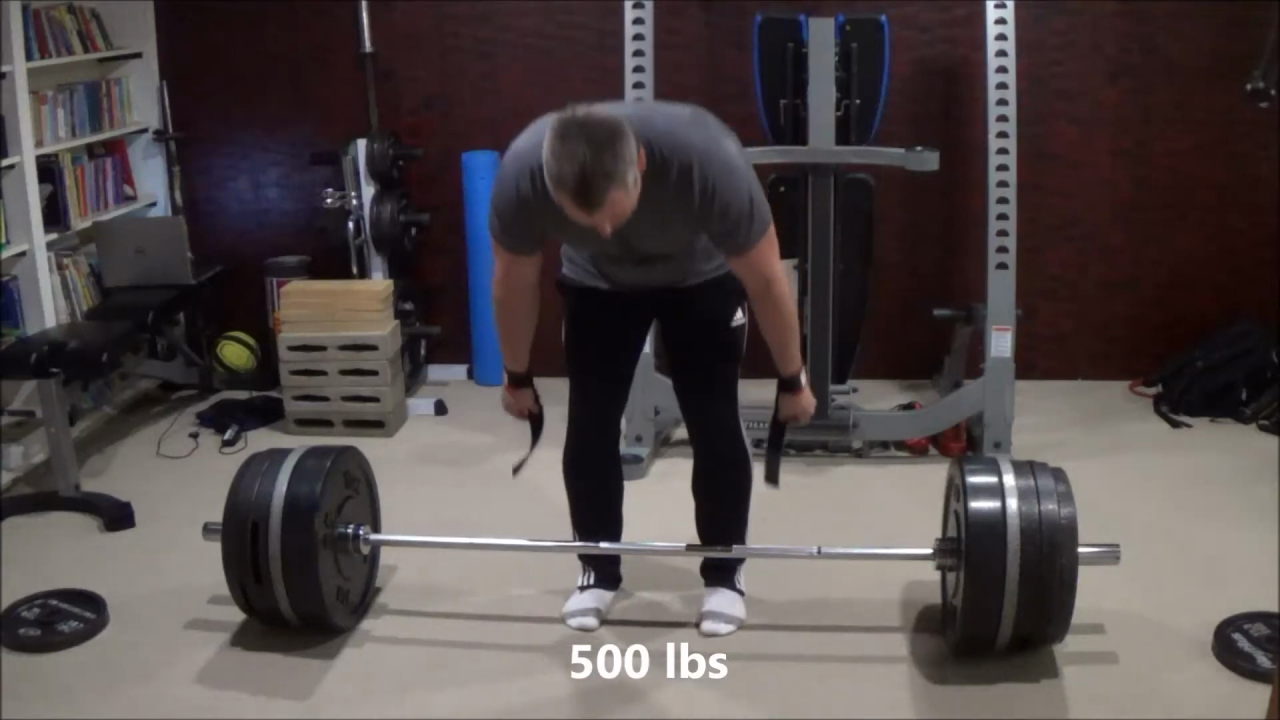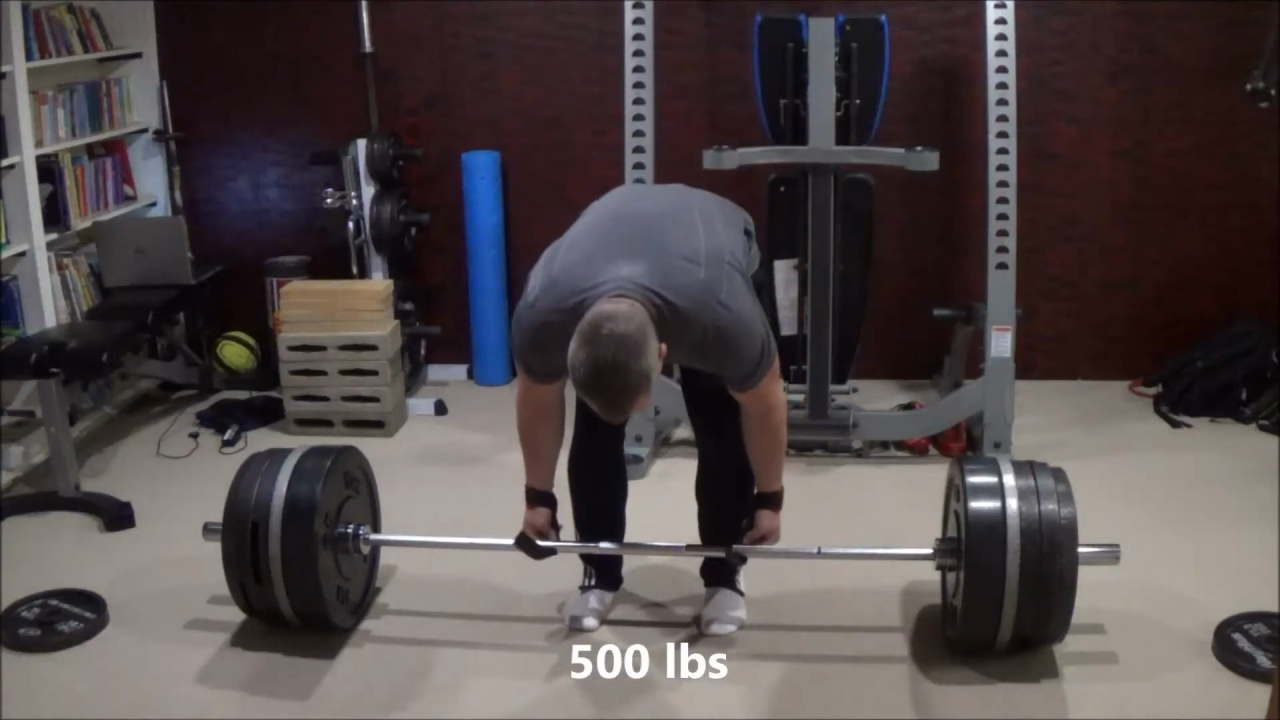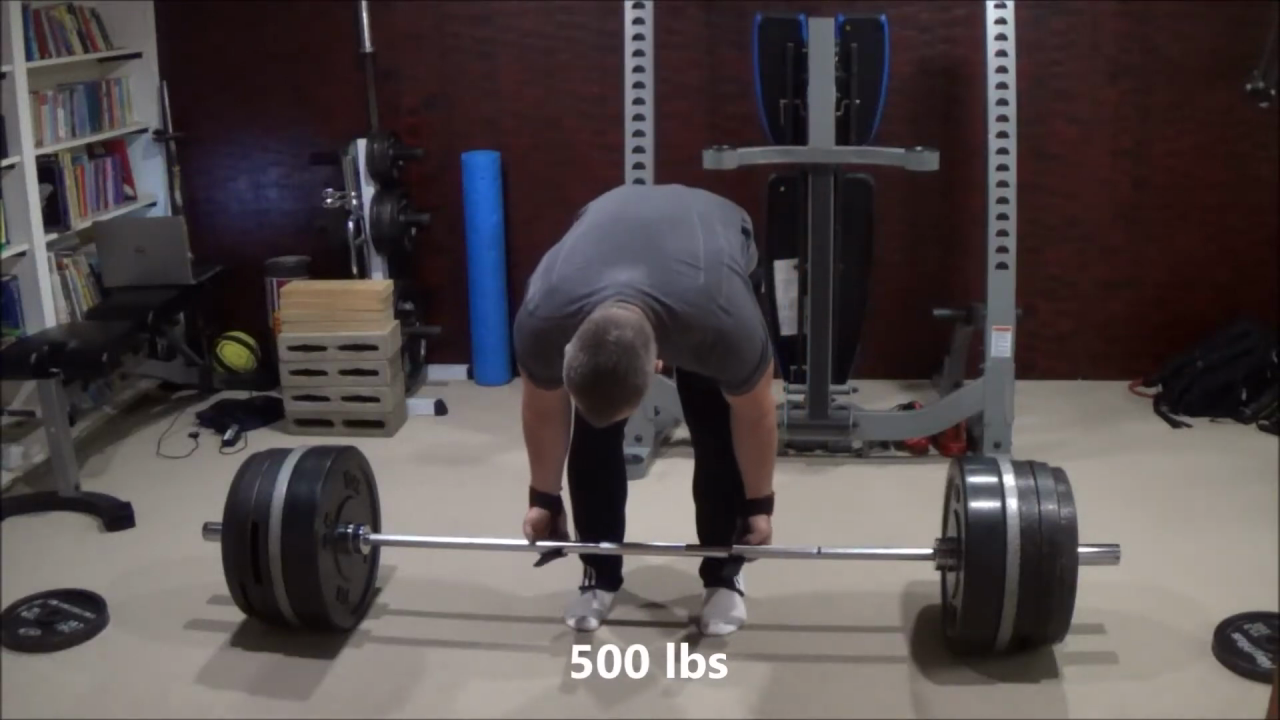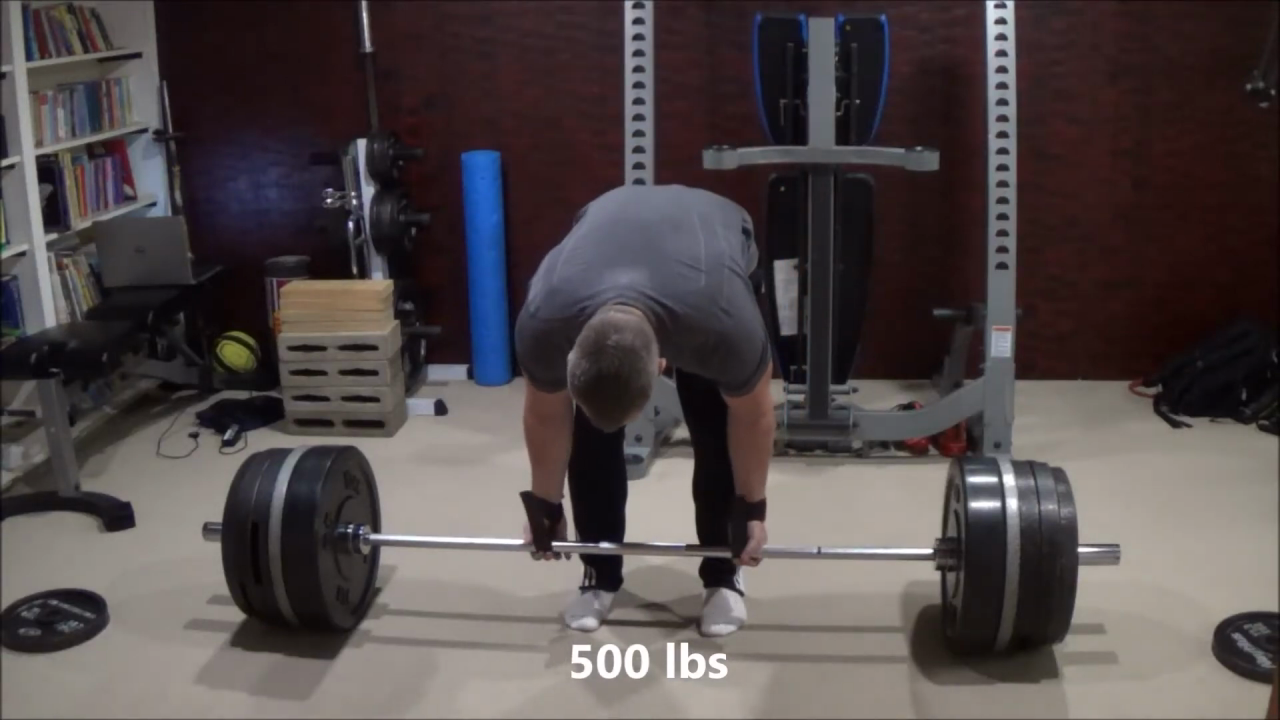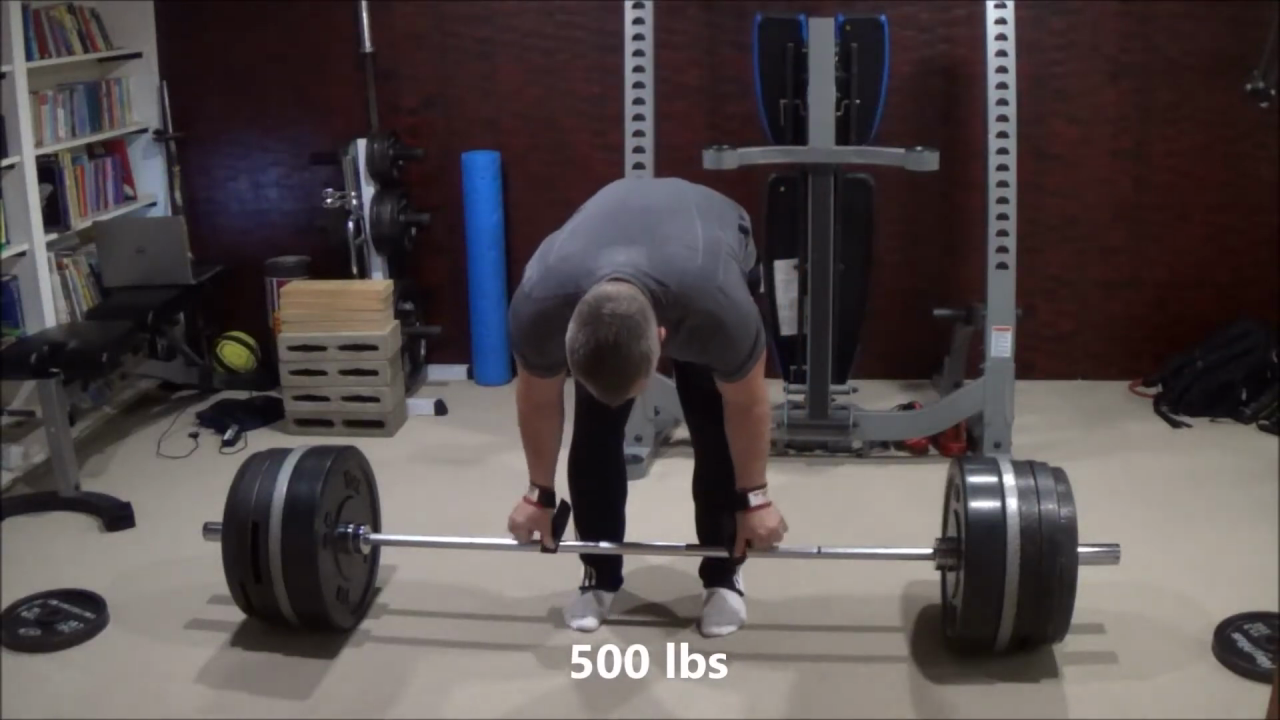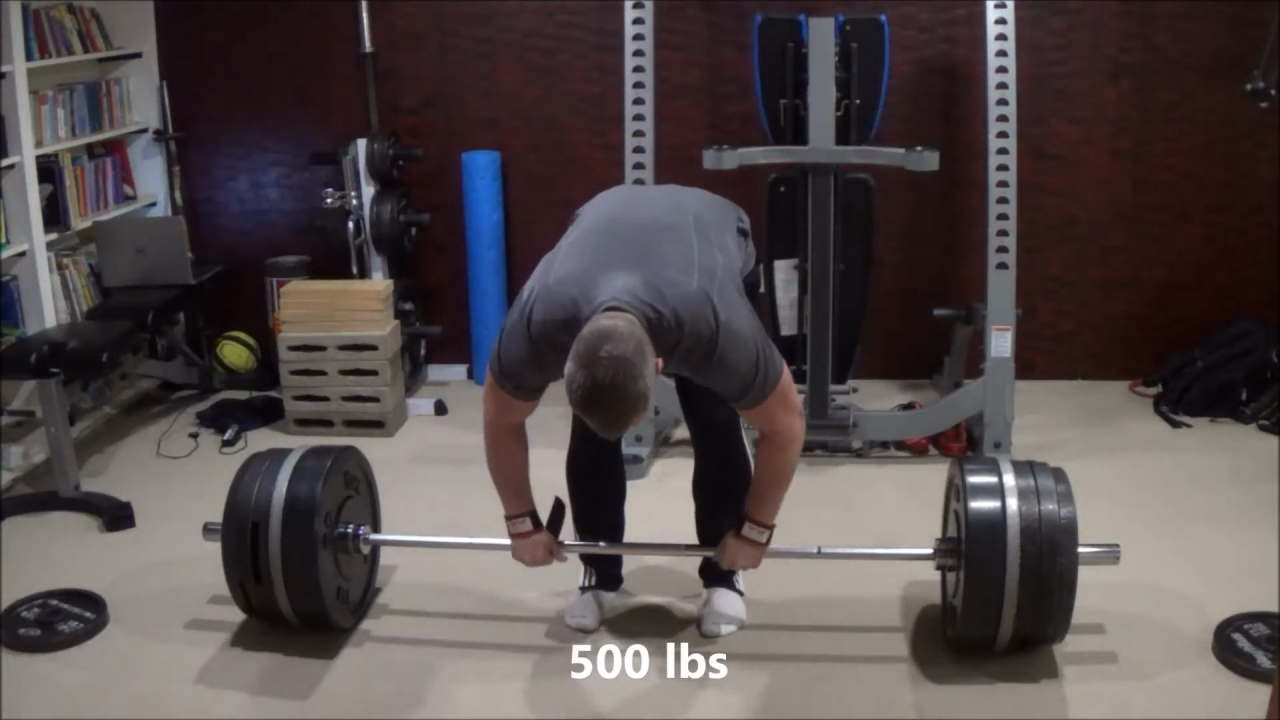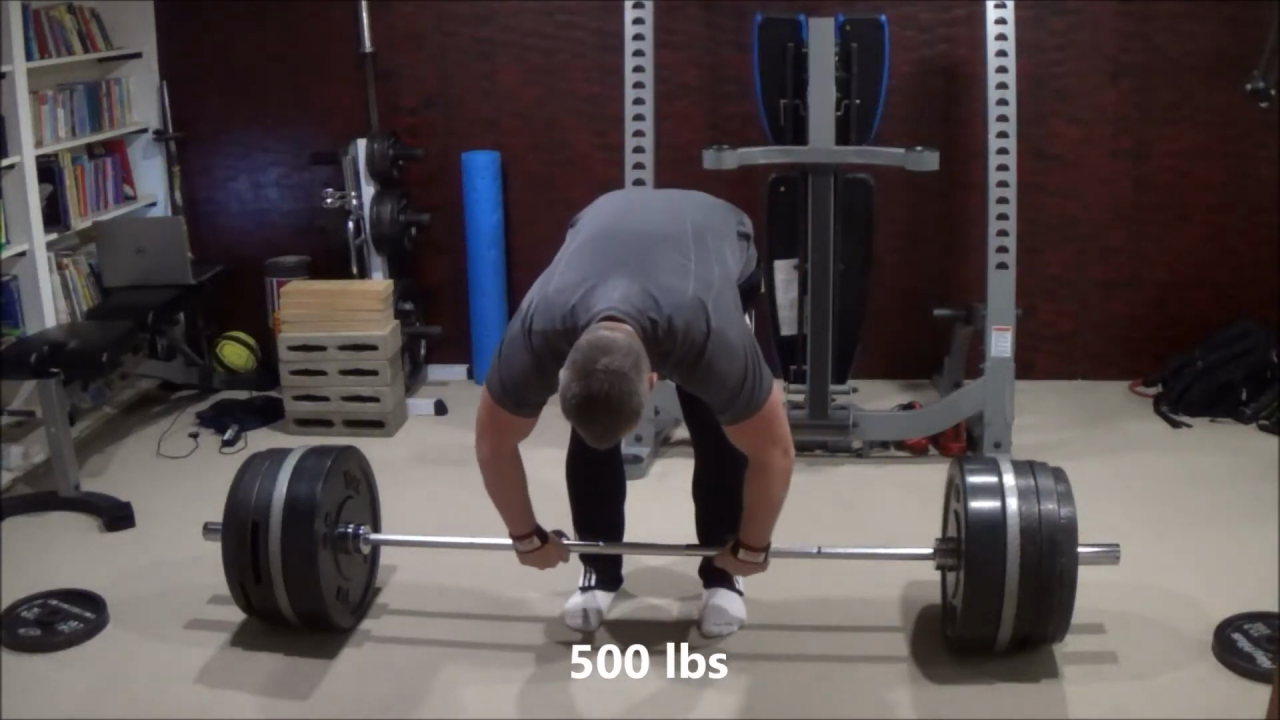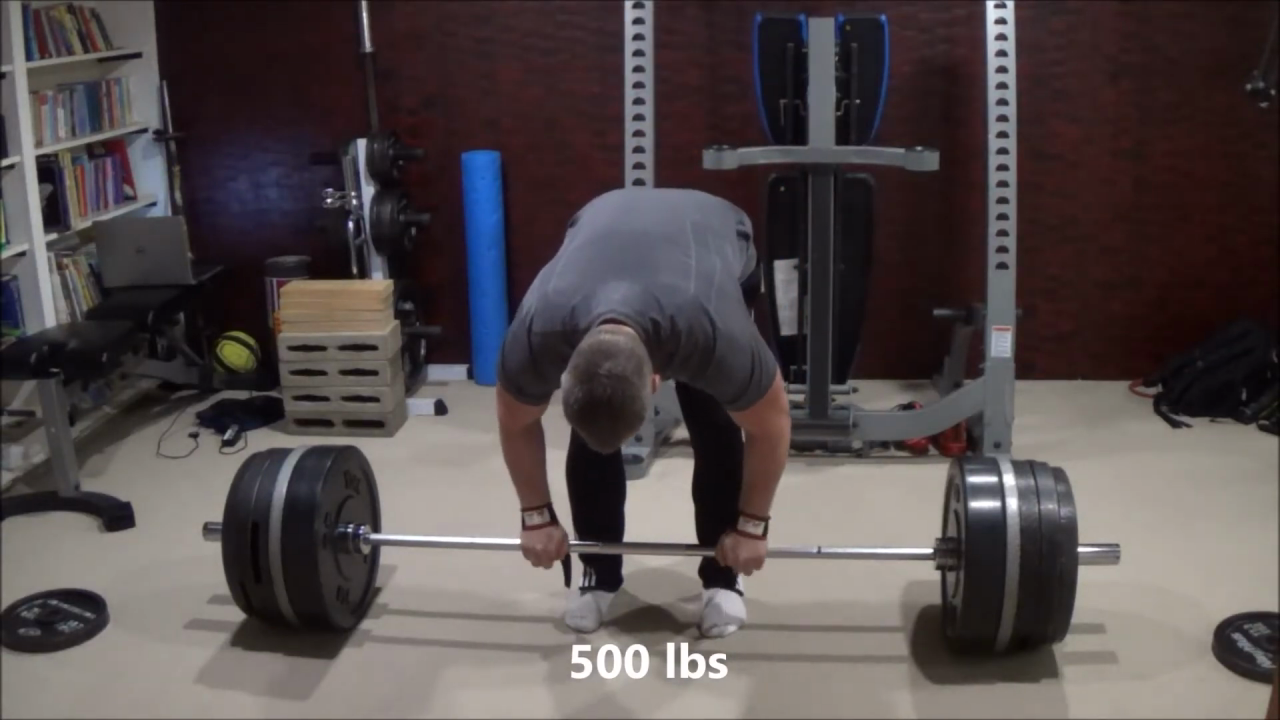
dt=0.5s
person 1, frame 1
left shoulder: (708, 161)
right shoulder: (521, 179)
left elbow: (765, 278)
right elbow: (513, 285)
left wrist: (792, 379)
right wrist: (517, 378)
left hip: (702, 278)
right hip: (595, 285)
left knee: (715, 425)
right knee: (591, 423)
left ankle: (724, 574)
right ankle: (598, 571)
person 1, frame 2
left shoulder: (724, 318)
right shoulder: (542, 316)
left elbow: (765, 407)
right elbow: (538, 406)
left wrist: (769, 499)
right wrist: (537, 496)
left knee: (722, 431)
right knee: (593, 432)
left ankle: (724, 575)
right ankle: (599, 573)
person 1, frame 3
left shoulder: (723, 321)
right shoulder: (542, 320)
left elbow: (754, 415)
right elbow: (544, 411)
left wrist: (759, 503)
right wrist: (544, 498)
left knee: (717, 431)
right knee: (591, 432)
left ankle: (722, 575)
right ankle: (600, 573)
person 1, frame 4
left shoulder: (724, 322)
right shoulder: (544, 322)
left elbow: (751, 417)
right elbow: (547, 416)
left wrist: (753, 508)
right wrist: (544, 505)
left knee: (716, 428)
right knee: (590, 433)
left ankle: (723, 574)
right ankle: (599, 572)
person 1, frame 5
left shoulder: (719, 305)
right shoulder: (538, 305)
left elbow: (745, 406)
right elbow: (538, 399)
left wrist: (753, 498)
right wrist: (539, 493)
left knee: (715, 425)
right knee: (594, 428)
left ankle: (722, 574)
right ankle: (599, 572)
person 1, frame 6
left shoulder: (718, 329)
right shoulder: (536, 325)
left elbow: (785, 424)
right elbow: (501, 423)
left wrist: (755, 531)
right wrist: (522, 523)
left knee: (716, 426)
right knee: (589, 433)
left ankle: (722, 574)
right ankle: (599, 571)
person 1, frame 7
left shoulder: (712, 341)
right shoulder: (536, 336)
left elbow: (772, 451)
right elbow: (495, 444)
left wrist: (750, 551)
right wrist: (528, 537)
left knee: (715, 429)
right knee: (588, 437)
left ankle: (721, 575)
right ankle: (599, 569)
person 1, frame 8
left shoulder: (714, 334)
right shoulder: (537, 333)
left elbow: (771, 426)
right elbow: (517, 423)
left wrist: (750, 526)
right wrist: (536, 516)
left knee: (716, 428)
right knee: (586, 434)
left ankle: (721, 575)
right ankle: (599, 570)
